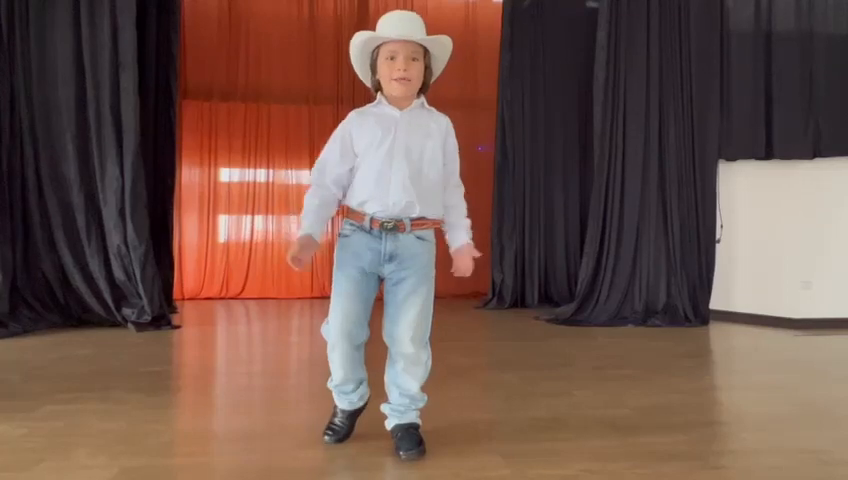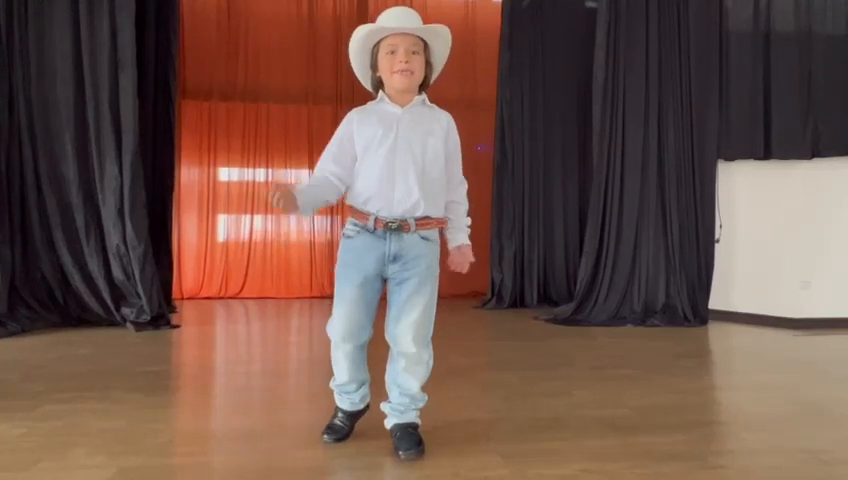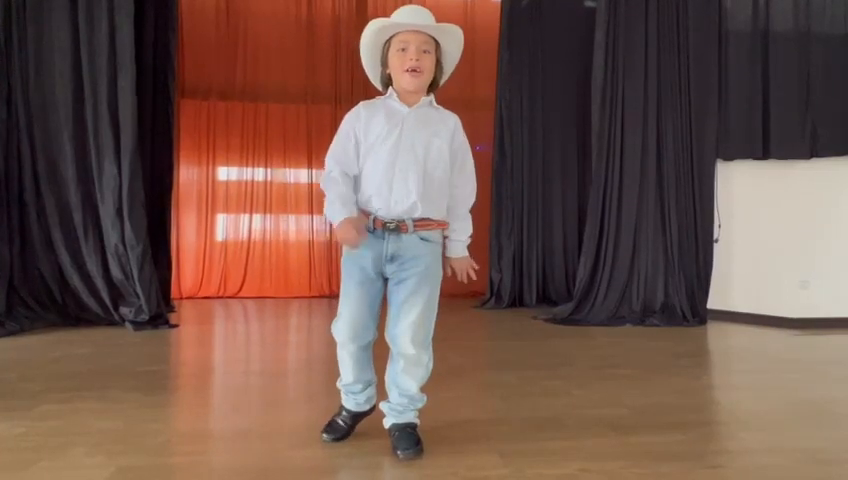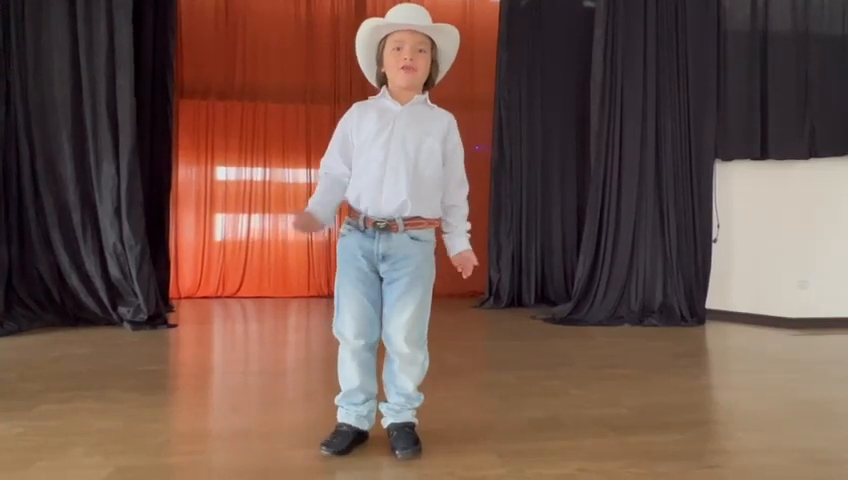
dt=0.4s
person 1, frame 1
left shoulder: (439, 125)
right shoulder: (357, 122)
left elbow: (450, 190)
right elbow: (327, 181)
left wrist: (459, 241)
right wrist: (308, 233)
left hip: (415, 243)
right hip: (358, 237)
left knee: (410, 339)
right knee: (342, 330)
left ankle: (404, 419)
right ankle: (350, 401)
person 1, frame 2
left shoulder: (441, 122)
right shoulder: (358, 120)
left elbow: (454, 188)
right elbow: (330, 178)
left wrist: (459, 240)
right wrist: (298, 199)
left hip: (419, 243)
right hip: (362, 236)
left knee: (411, 338)
right knee: (346, 331)
left ankle: (403, 418)
right ankle: (350, 403)
person 1, frame 3
left shoulder: (448, 124)
right shoulder: (363, 115)
left elbow: (461, 191)
right elbow: (338, 171)
left wrist: (457, 247)
right wrist: (342, 216)
left hip: (421, 244)
right hip: (365, 238)
left knee: (411, 340)
right knee: (351, 331)
left ankle: (402, 418)
right ankle: (356, 401)
person 1, frame 4
left shoulder: (442, 122)
right shoulder: (358, 115)
left elbow: (454, 189)
right elbow: (335, 174)
left wrist: (458, 243)
right wrist: (317, 213)
left hip: (412, 242)
right hip: (358, 237)
left knee: (406, 338)
right knee: (354, 334)
left ankle: (401, 419)
right ankle: (354, 419)
